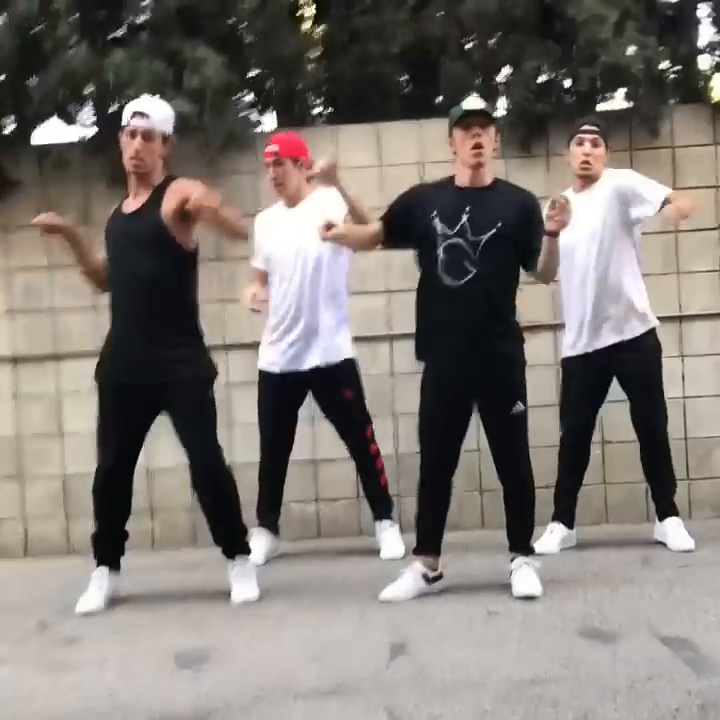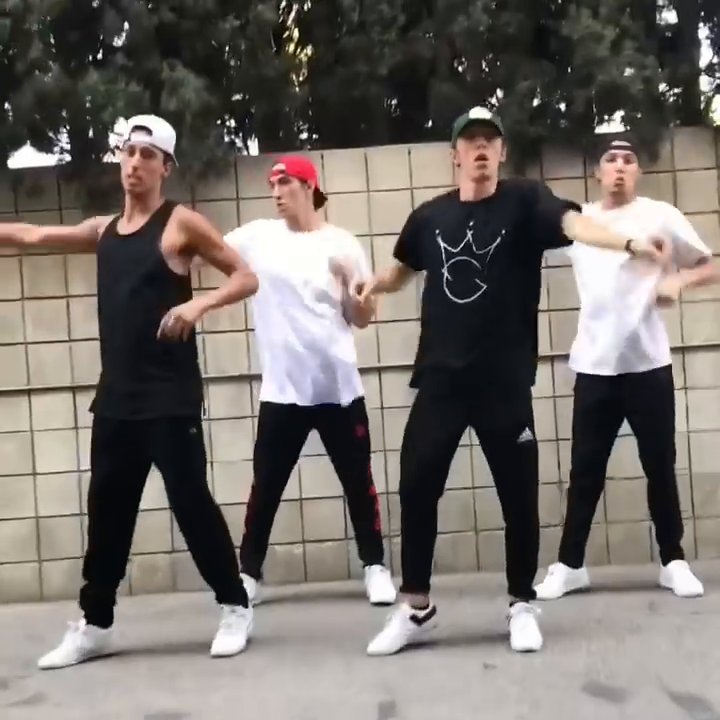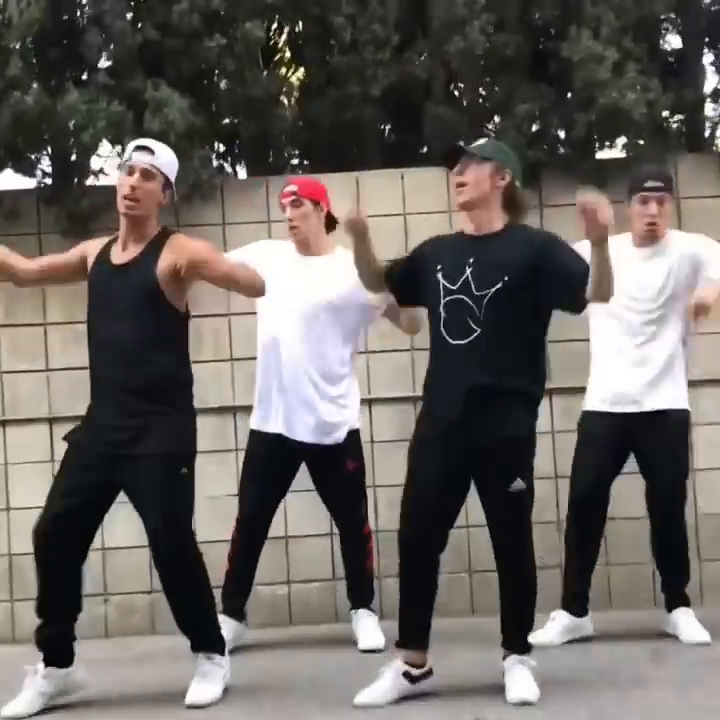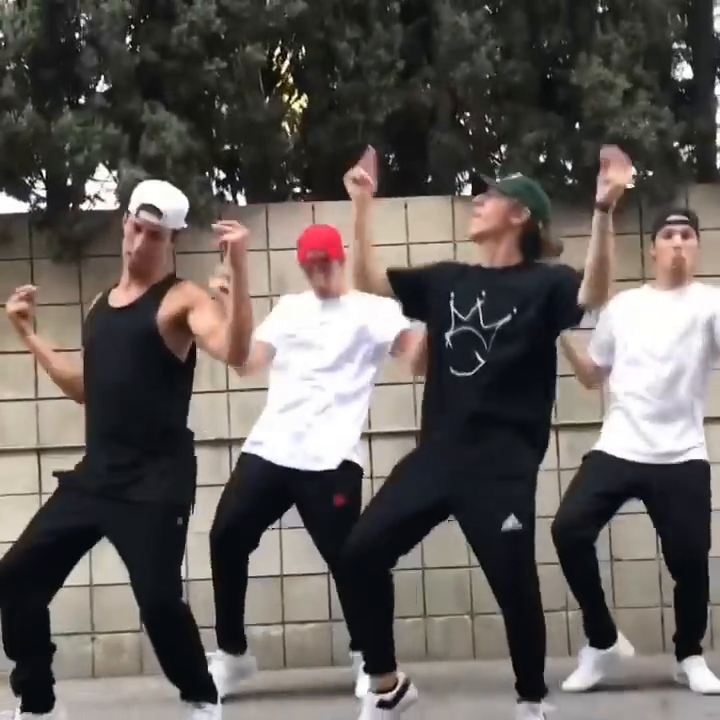
dt=0.2s
person 1, frame 1
left shoulder: (518, 203)
right shoulder: (425, 199)
left elbow: (544, 272)
right elbow: (373, 236)
left wrist: (553, 236)
right wrist: (341, 231)
left hip: (499, 354)
right hip: (443, 354)
left knee: (511, 460)
right knee: (436, 462)
left ankle: (522, 558)
right ankle: (426, 564)
person 1, frame 2
left shoulder: (528, 200)
right shoulder: (429, 216)
left elbow: (575, 225)
right elbow: (401, 269)
left wrist: (629, 242)
right wrist: (374, 285)
left hip: (505, 378)
right hip: (440, 378)
left knee: (518, 496)
right knee: (417, 488)
left ankle: (521, 604)
right ankle: (415, 607)
person 1, frame 3
left shoulder: (534, 247)
right shoulder: (436, 251)
left elbow: (591, 293)
right elbow: (379, 283)
left wrist: (599, 239)
right wrist: (360, 237)
left hip: (505, 424)
right hip: (440, 420)
left knee: (512, 543)
right knee: (417, 541)
left ankle: (516, 656)
right ankle: (412, 662)
person 1, frame 4
left shoulder: (545, 283)
right shoulder: (444, 278)
left elbow: (594, 296)
right elbow: (371, 284)
left wrist: (604, 211)
right wrist: (363, 206)
left hip: (503, 460)
right hip: (437, 451)
left knee: (515, 584)
right knee: (364, 550)
person 2, frame 1
left shoulder: (181, 193)
right shoulder: (118, 210)
left elbow: (239, 231)
left wrist: (217, 211)
right wrist: (73, 237)
left hip: (179, 359)
right hip: (123, 361)
left knee: (205, 460)
right knee: (112, 468)
left ankle: (238, 558)
right ankle: (106, 567)
person 2, frame 2
left shoulder: (182, 222)
right shoulder: (103, 229)
left elbow: (248, 277)
left wrist: (199, 302)
left hip: (169, 395)
right hip: (116, 395)
left knee: (191, 501)
right knee: (107, 508)
left ankle: (234, 606)
right ankle: (95, 623)
person 2, frame 3
left shoulder: (178, 250)
right shoulder: (94, 253)
left elbow: (255, 286)
left wrist: (221, 268)
left hip: (161, 429)
right hip: (100, 428)
left knee: (172, 544)
right knee: (54, 538)
left ankle: (211, 656)
right ankle: (55, 664)
person 2, frame 4
left shoulder: (182, 299)
right shoulder: (102, 301)
left elbow: (234, 351)
right elbow: (80, 387)
left wrist: (238, 266)
left hip: (157, 481)
right hip: (94, 476)
left knee: (158, 599)
person 3, frame 1
left shoulder: (620, 185)
left elbow: (675, 202)
left wrist: (680, 208)
left hip: (632, 333)
right hip: (580, 342)
left knee: (652, 427)
right knee: (574, 433)
left ankle: (667, 516)
right ankle: (562, 522)
person 3, frame 2
left shoulder: (658, 215)
left wrist: (677, 281)
left hip: (648, 363)
right hip: (594, 367)
left knee: (659, 463)
right knee: (586, 465)
left ankle: (673, 561)
right ankle: (569, 564)
person 3, frame 3
right shoulder: (595, 252)
left hip: (663, 405)
right hip: (604, 404)
left knee: (667, 506)
right knee: (584, 503)
left ankle: (678, 607)
right ankle: (573, 611)
person 3, frame 4
right shoulder: (621, 306)
right elbow: (593, 378)
right wrist: (562, 340)
left hip: (680, 455)
right hip: (616, 448)
right knee: (568, 531)
right ankle: (602, 643)
person 4, frame 1
left shoulder: (328, 204)
right shoulder: (266, 221)
left elbow: (367, 228)
left wrist: (340, 186)
right wrist: (255, 292)
left hip: (329, 350)
right hip: (277, 356)
left knee: (359, 438)
right knee: (273, 449)
left ankle: (384, 521)
right ankle: (265, 530)
person 4, frame 2
left shoulder: (344, 245)
right shoulder: (257, 234)
left elbow: (361, 318)
left wrist: (352, 290)
left hip: (339, 385)
right hip: (282, 389)
left knee: (357, 482)
right knee: (265, 485)
left ankle: (374, 566)
right ankle: (248, 573)
person 4, frame 3
left shoulder: (355, 270)
right shoulder: (267, 255)
left elbow: (409, 320)
left wrist: (399, 299)
left hip: (335, 420)
right hip: (274, 419)
left knee: (351, 519)
right knee: (251, 517)
left ankle: (363, 611)
right ankle: (231, 615)
person 4, frame 4
left shoulder: (374, 308)
right shoulder: (288, 309)
left elbow: (414, 350)
right elbow: (247, 363)
right wrist: (226, 305)
left hip: (331, 455)
right hip: (268, 447)
left knee: (345, 555)
right knee: (226, 540)
left ankle: (365, 656)
right ankle: (231, 652)
